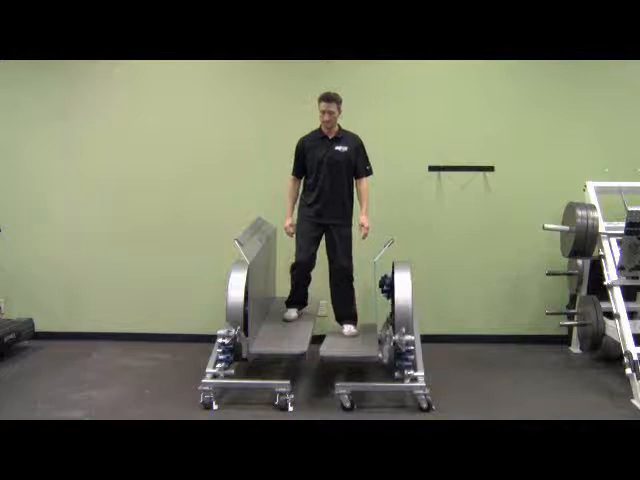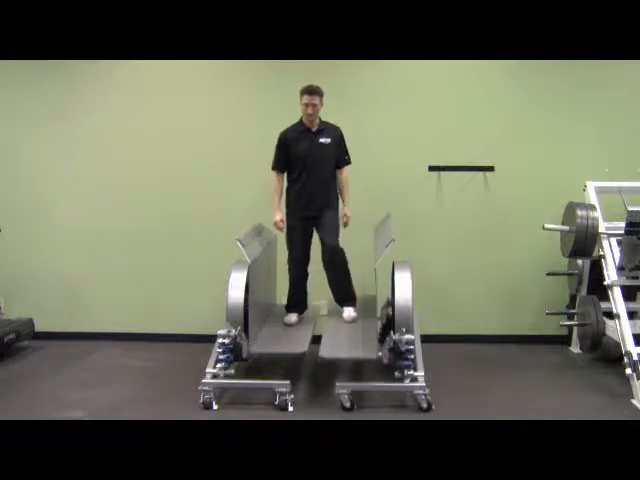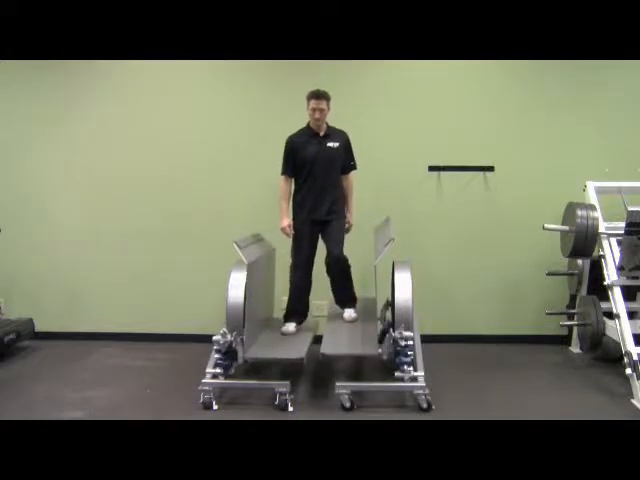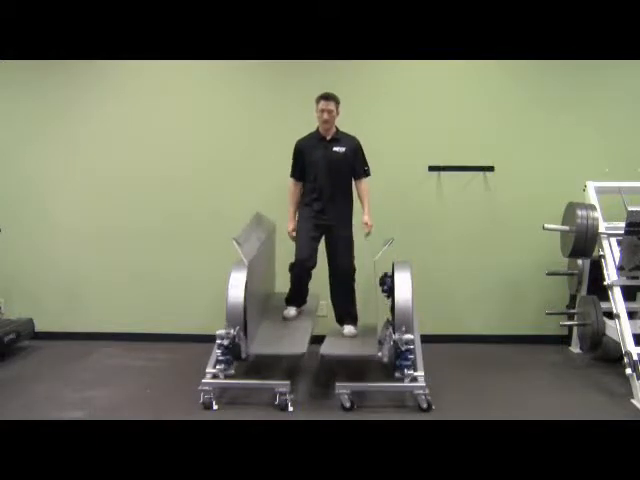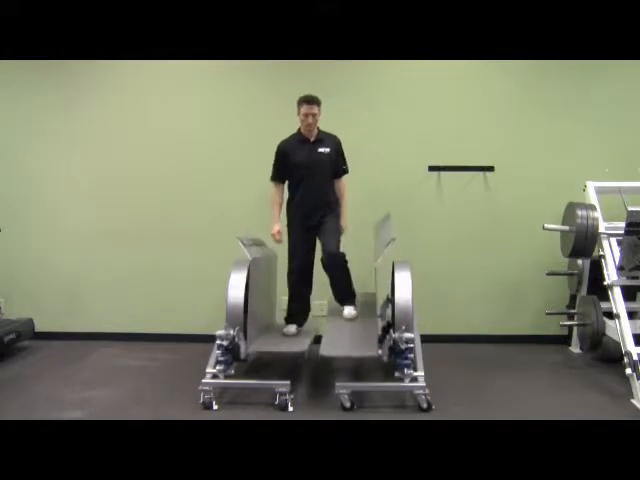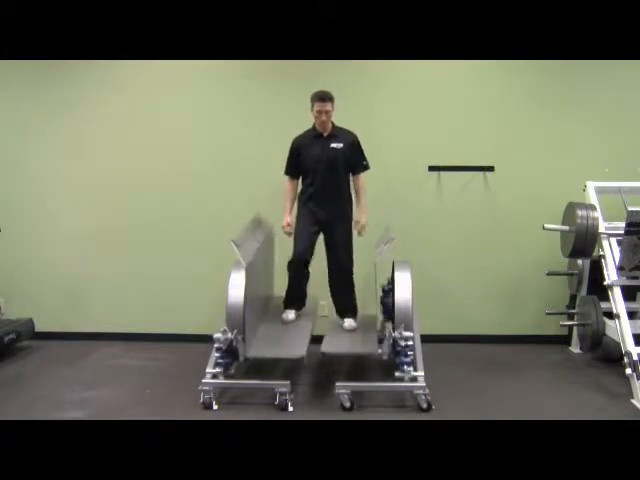
dt=0.5s
person 1, frame 1
left shoulder: (353, 142)
right shoulder: (306, 142)
left elbow: (362, 179)
right elbow: (295, 179)
left wrist: (364, 213)
right wrist: (289, 214)
left hip: (340, 217)
right hip: (309, 214)
left knee: (342, 267)
right knee: (302, 261)
left ankle: (347, 319)
right ankle: (295, 304)
person 1, frame 2
left shoulder: (334, 133)
right shoulder: (288, 136)
left elbow: (341, 171)
right elbow: (278, 174)
left wrist: (345, 205)
right wrist: (277, 210)
left hip: (327, 207)
right hip: (298, 209)
left knee: (332, 249)
right knee: (298, 259)
left ankle: (347, 303)
right ankle: (295, 308)
person 1, frame 3
left shoulder: (341, 138)
right shoulder: (295, 141)
left elbow: (347, 176)
right elbow: (286, 179)
left wrist: (349, 210)
right wrist: (285, 215)
left hip: (334, 212)
right hip: (305, 213)
left knee: (336, 257)
right knee: (301, 264)
left ankle: (348, 304)
right ankle: (294, 316)
person 1, frame 4
left shoulder: (351, 144)
right shoulder: (303, 145)
left elbow: (361, 180)
right elbow: (296, 183)
left wrist: (366, 213)
right wrist: (291, 218)
left hip: (340, 217)
right hip: (309, 215)
left knee: (343, 269)
right knee: (303, 261)
left ankle: (347, 319)
right ankle: (295, 302)
person 1, frame 5
left shoulder: (332, 143)
right shoulder: (286, 147)
left elbow: (339, 180)
right elbow: (278, 186)
left wrist: (343, 214)
right wrist: (276, 221)
left hip: (328, 213)
right hip: (299, 217)
left knee: (332, 255)
right knee: (299, 268)
left ankle: (348, 301)
right ankle: (295, 318)
person 1, frame 6
left shoulder: (348, 139)
right shoulder: (300, 142)
left elbow: (357, 176)
right elbow: (292, 180)
left wrist: (361, 211)
right wrist: (287, 214)
left hip: (339, 213)
right hip: (309, 210)
left knee: (341, 264)
right knee: (299, 257)
left ankle: (347, 313)
right ankle: (293, 305)
